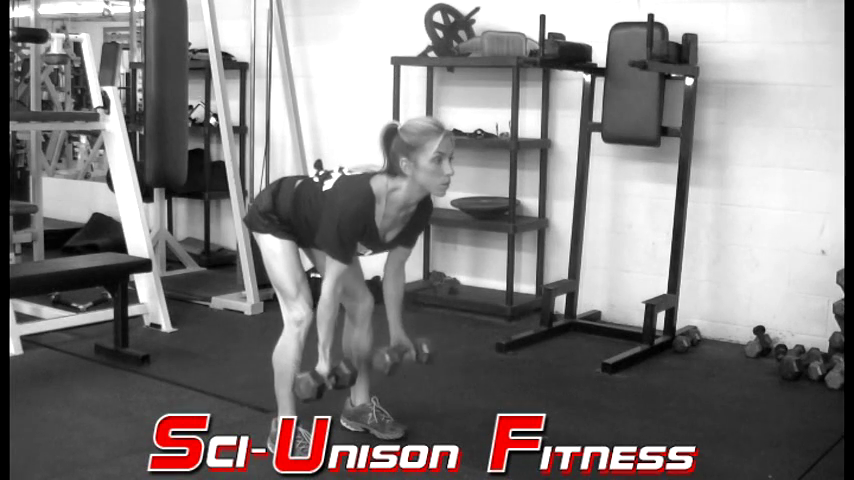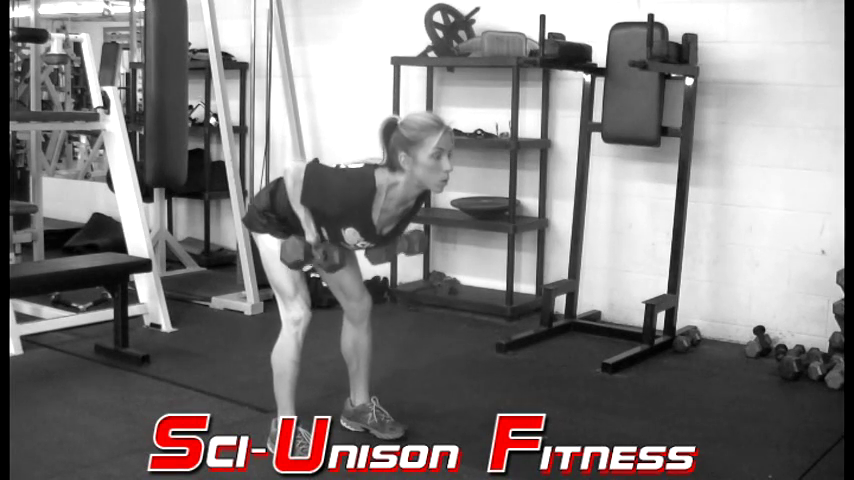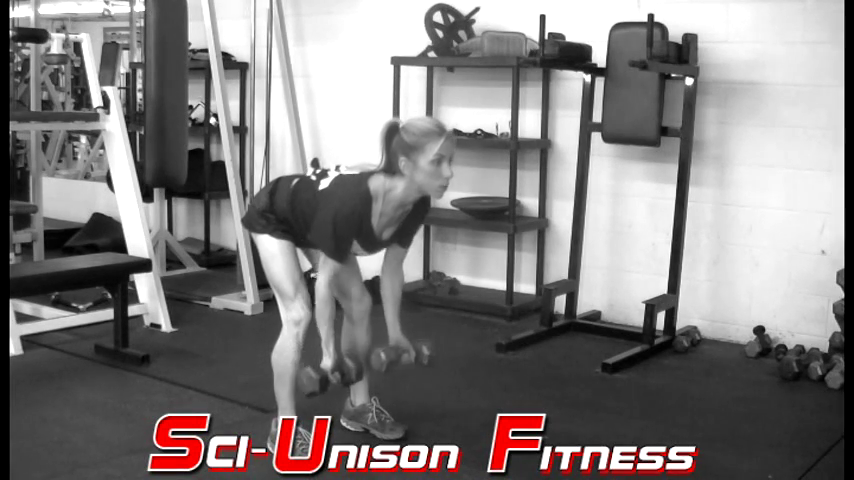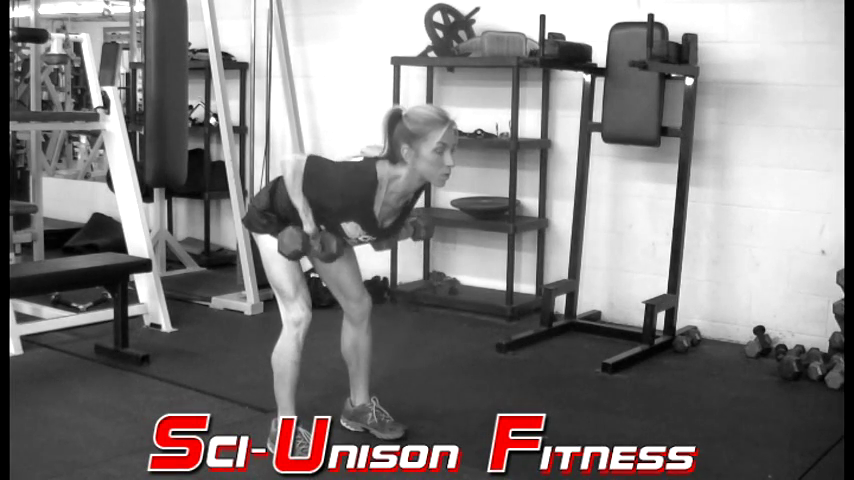
dt=1s
person 1, frame 1
left shoulder: (419, 208)
right shoulder: (356, 202)
left elbow: (394, 268)
right elbow: (333, 283)
left wrist: (397, 331)
right wrist: (324, 356)
left hip: (317, 221)
right hip: (276, 217)
left knee: (362, 304)
right knee: (300, 314)
left ankle: (359, 405)
right ankle: (283, 428)
person 1, frame 2
left shoulder: (416, 195)
right shoulder: (358, 188)
right elbow: (294, 172)
left wrist: (388, 235)
right wrist: (309, 229)
left hip: (326, 225)
right hip: (276, 217)
left knee: (359, 306)
right knee: (298, 315)
left ankle: (359, 405)
person 1, frame 3
left shoulder: (416, 204)
right shoulder: (352, 200)
left elbow: (392, 267)
right elbow: (326, 279)
left wrist: (395, 332)
right wrist: (328, 352)
left hip: (317, 223)
right hip: (274, 218)
left knee: (359, 305)
right knee: (298, 314)
left ankle: (359, 405)
person 1, frame 4
left shoulder: (415, 185)
right shoulder: (360, 180)
right elbow: (293, 165)
left wrist: (395, 225)
right wrist: (307, 222)
left hip: (325, 223)
right hip: (276, 217)
left knee: (359, 305)
right knee: (298, 314)
left ankle: (360, 405)
